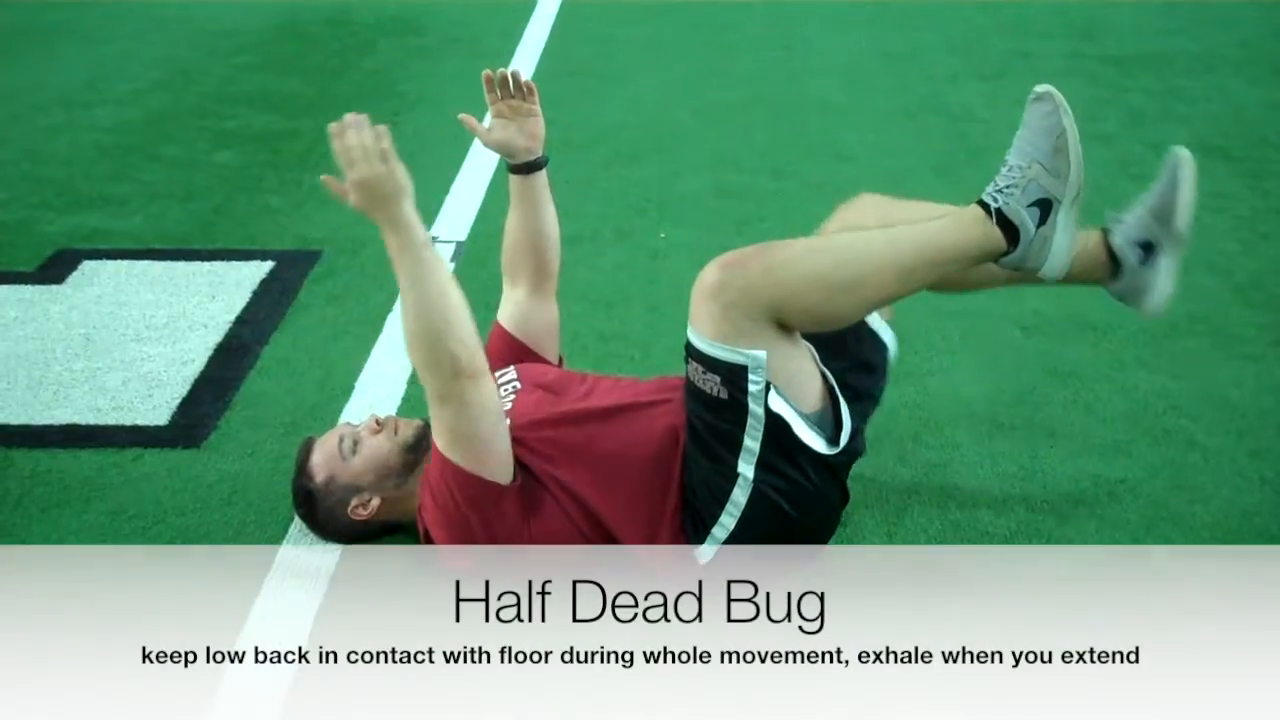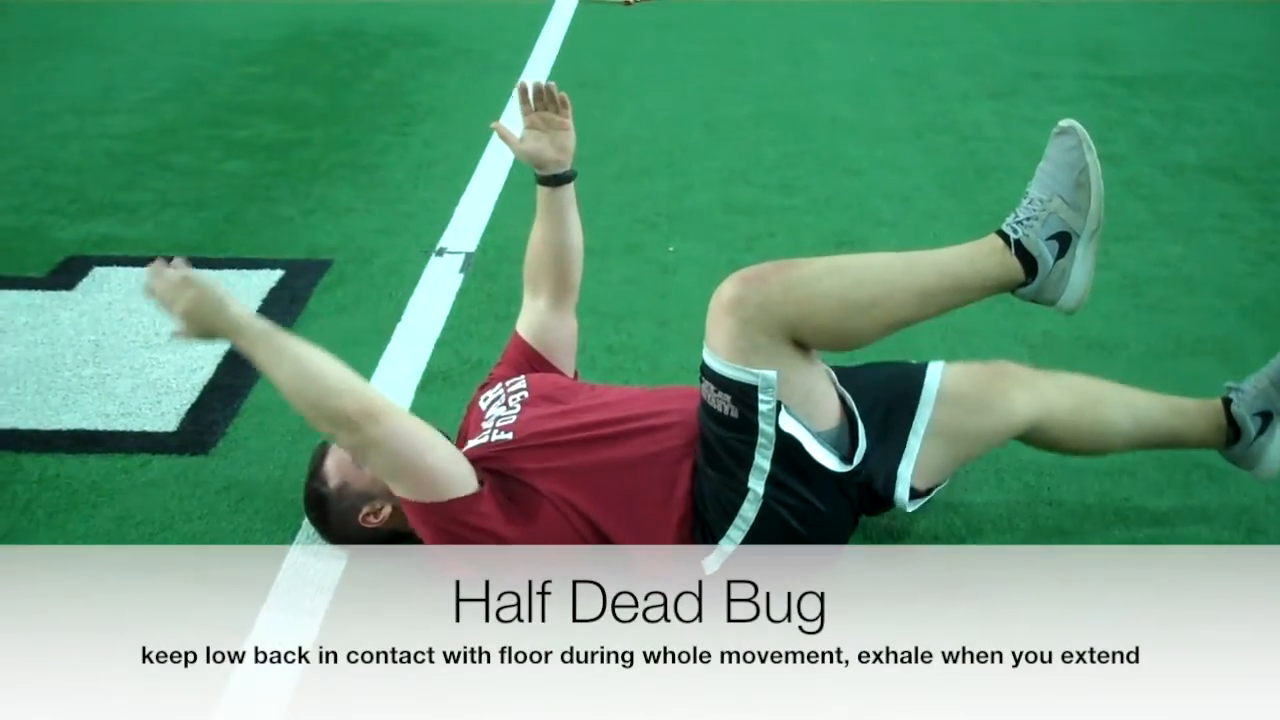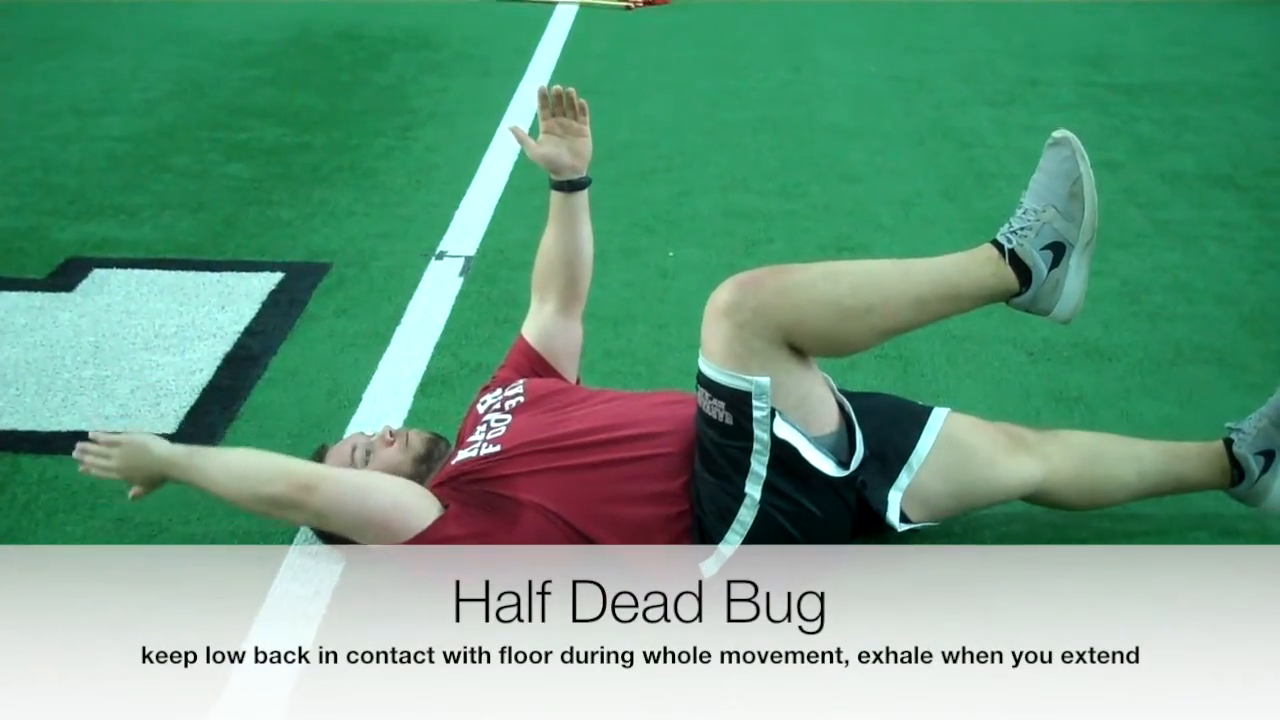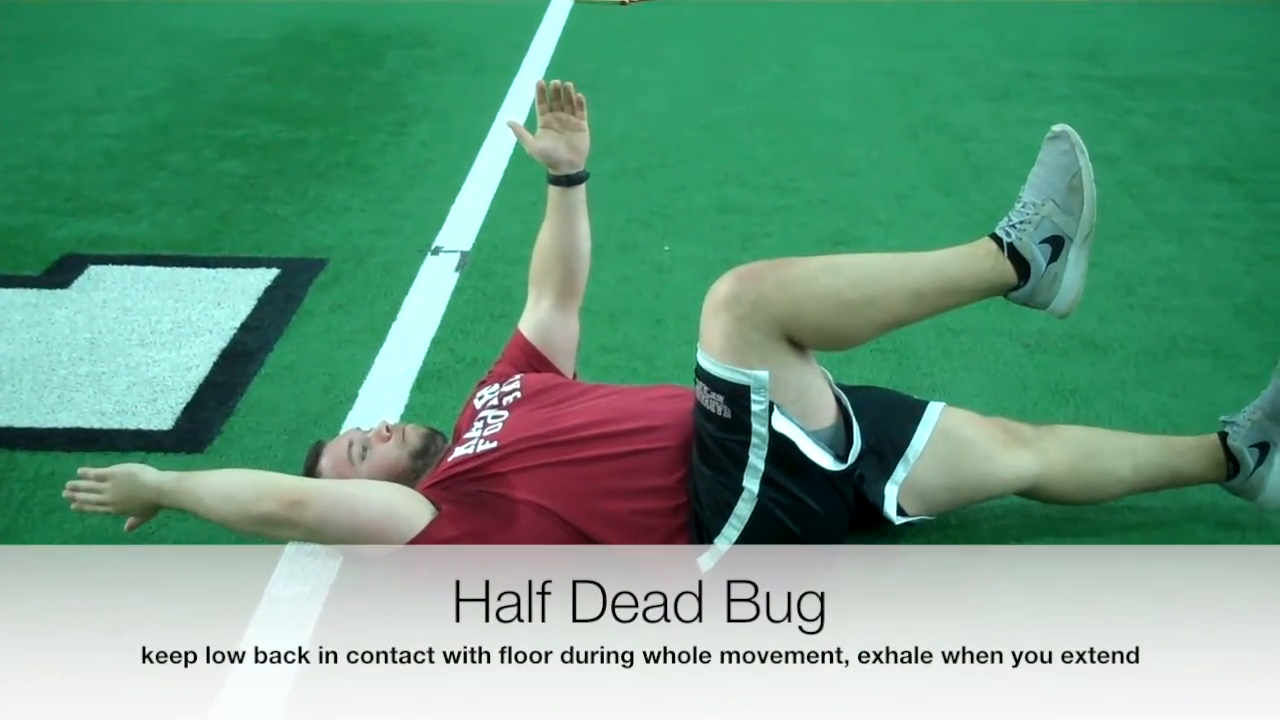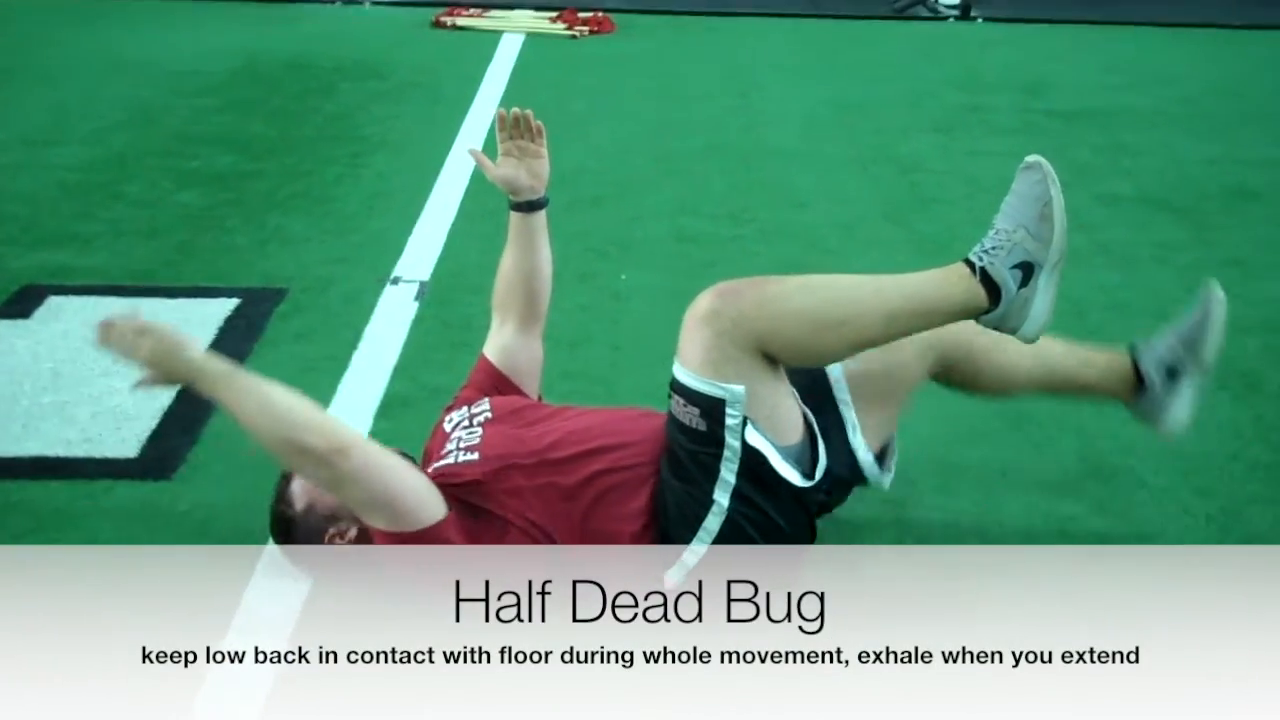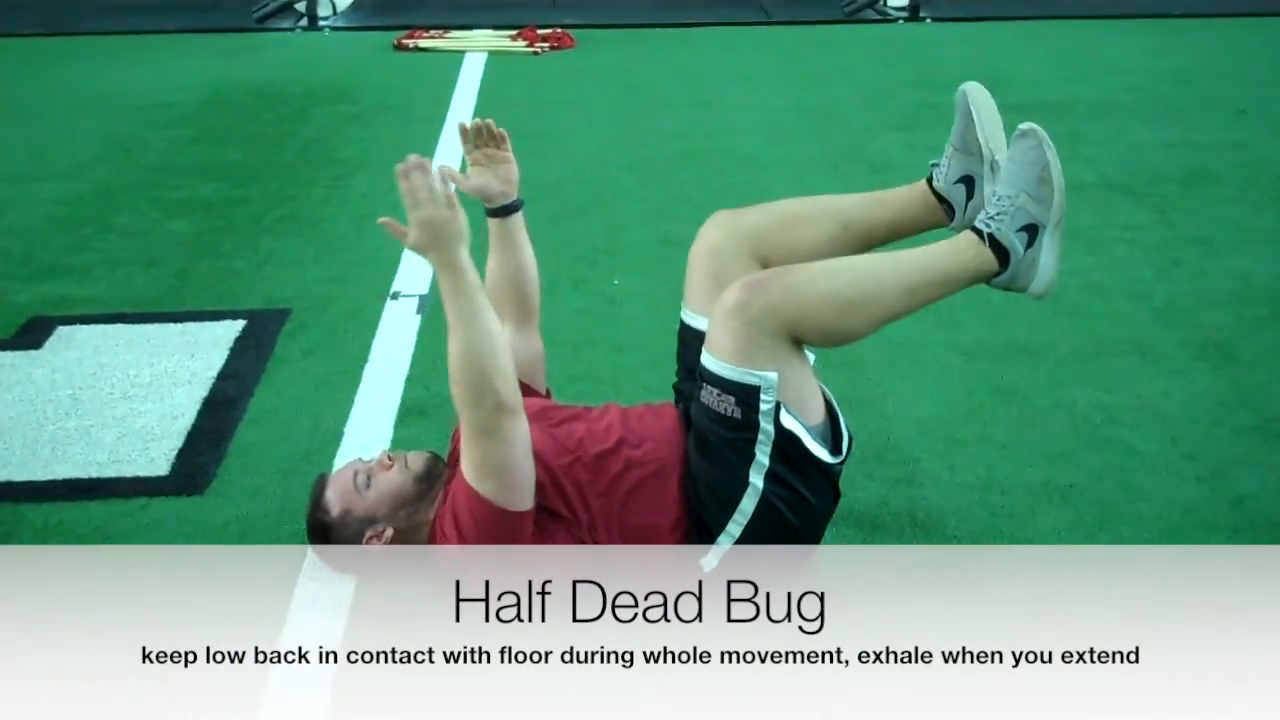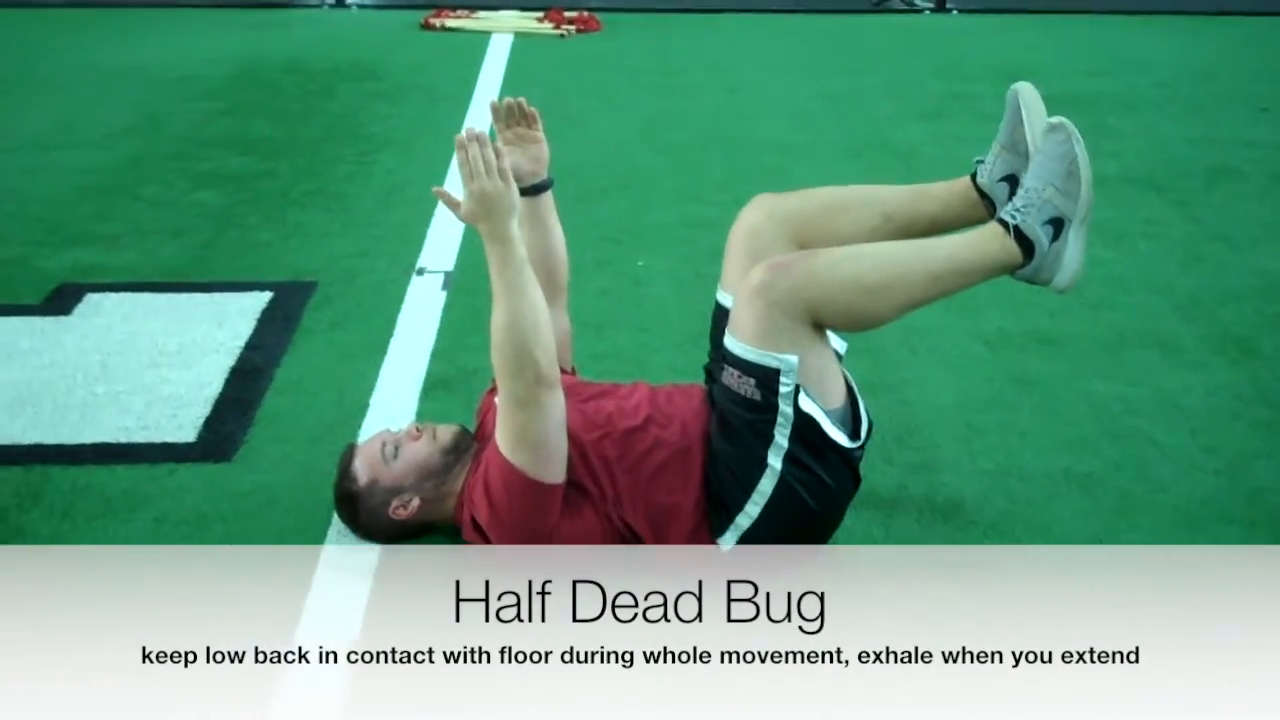
dt=0.7s
person 1, frame 1
left shoulder: (499, 390)
right shoulder: (463, 510)
left elbow: (532, 285)
right elbow: (454, 379)
left wrist: (526, 160)
right wrist: (397, 220)
left hip: (749, 434)
right hip: (749, 503)
left knee: (865, 221)
right knee: (733, 280)
left ankle: (1115, 256)
right ankle: (1008, 225)
person 1, frame 2
left shoulder: (499, 399)
right shoulder: (457, 522)
left elbow: (551, 295)
right elbow: (360, 411)
left wrist: (555, 175)
right wrist: (231, 320)
left hip: (775, 449)
right hip: (745, 513)
left knee: (1016, 387)
right knee: (748, 296)
right ankle: (1023, 252)
person 1, frame 3
left shoulder: (507, 402)
right shoulder: (448, 522)
left elbow: (559, 298)
right elbow: (301, 491)
left wrist: (569, 181)
right wrist: (169, 457)
left hip: (780, 458)
right hip: (745, 516)
left knee: (1019, 454)
right knee: (745, 301)
right ankle: (1018, 261)
person 1, frame 4
left shoulder: (505, 394)
right shoulder: (441, 519)
left elbow: (557, 295)
right elbow: (290, 508)
left wrist: (567, 177)
right wrist: (159, 483)
left hip: (777, 448)
right hip: (744, 509)
left knee: (1014, 446)
right knee: (743, 295)
right ankle: (1019, 256)
person 1, frame 5
left shoulder: (466, 425)
right shoulder: (421, 534)
left elbow: (519, 321)
right elbow: (333, 447)
left wrist: (529, 202)
right wrist: (200, 369)
left hip: (720, 468)
right hip: (708, 531)
left knee: (922, 336)
right knee: (724, 310)
left ankle: (1134, 374)
right ankle: (989, 282)
person 1, frame 6
left shoulder: (472, 453)
right shoulder: (472, 535)
left elbow: (516, 324)
right elbow: (495, 411)
left wrist: (502, 206)
right wrist: (448, 260)
left hip: (700, 441)
right hip: (736, 514)
left knee: (726, 238)
right knee: (755, 302)
left ankle: (947, 195)
right ankle: (997, 248)
person 1, frame 7
left shoulder: (496, 425)
right shoulder: (500, 507)
left elbow: (545, 302)
right elbow: (535, 381)
left wrist: (532, 188)
right wrist: (498, 231)
left hip: (723, 425)
right hip: (759, 499)
left knee: (769, 220)
right knee: (778, 283)
left ankle: (989, 192)
right ankle: (1023, 240)
